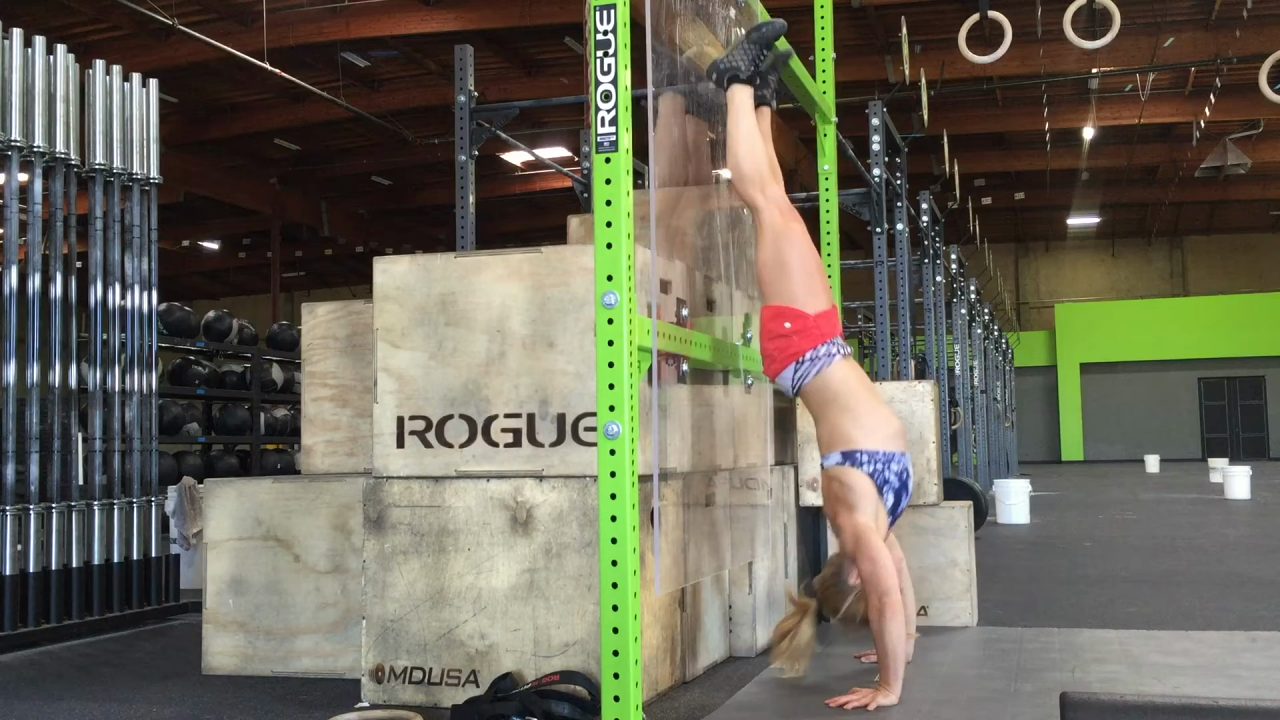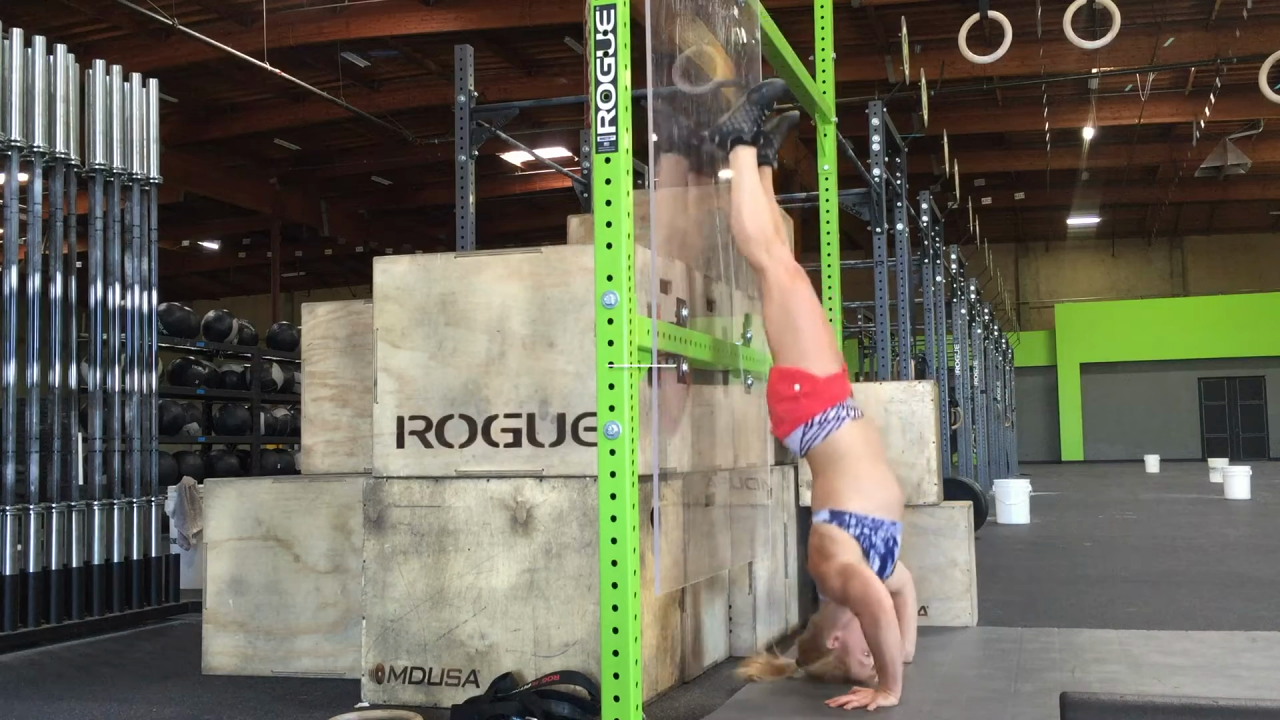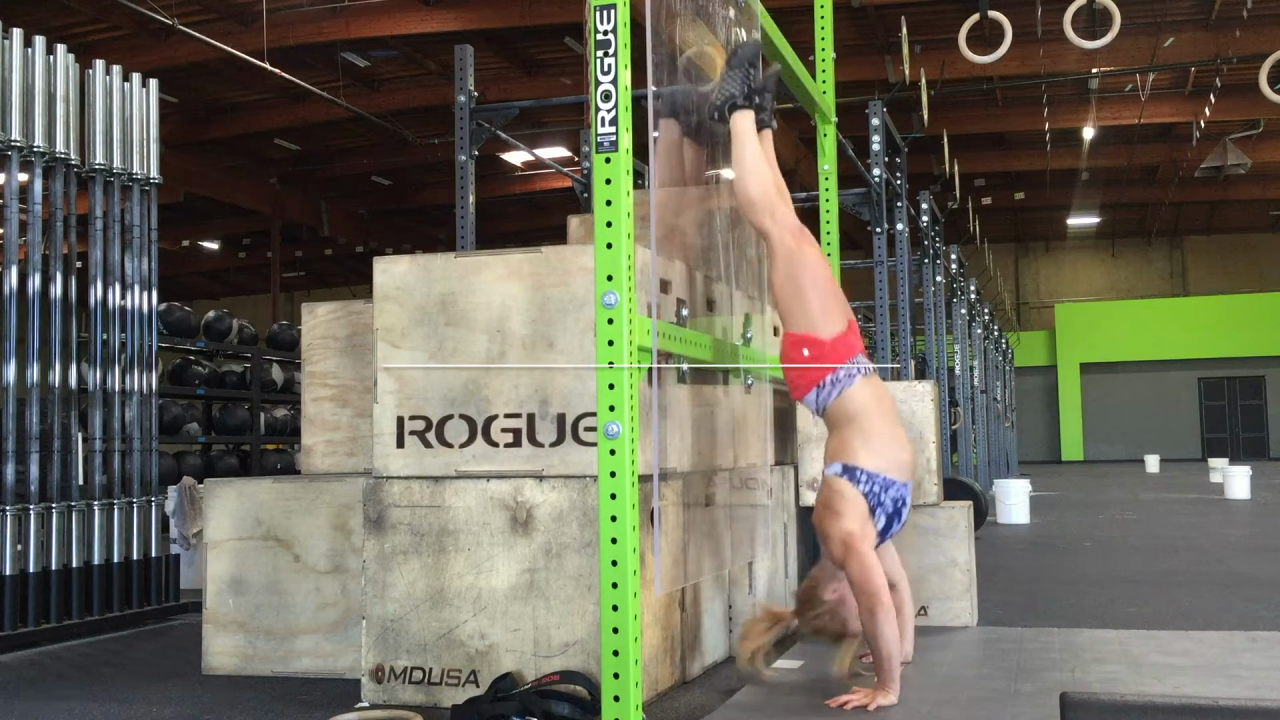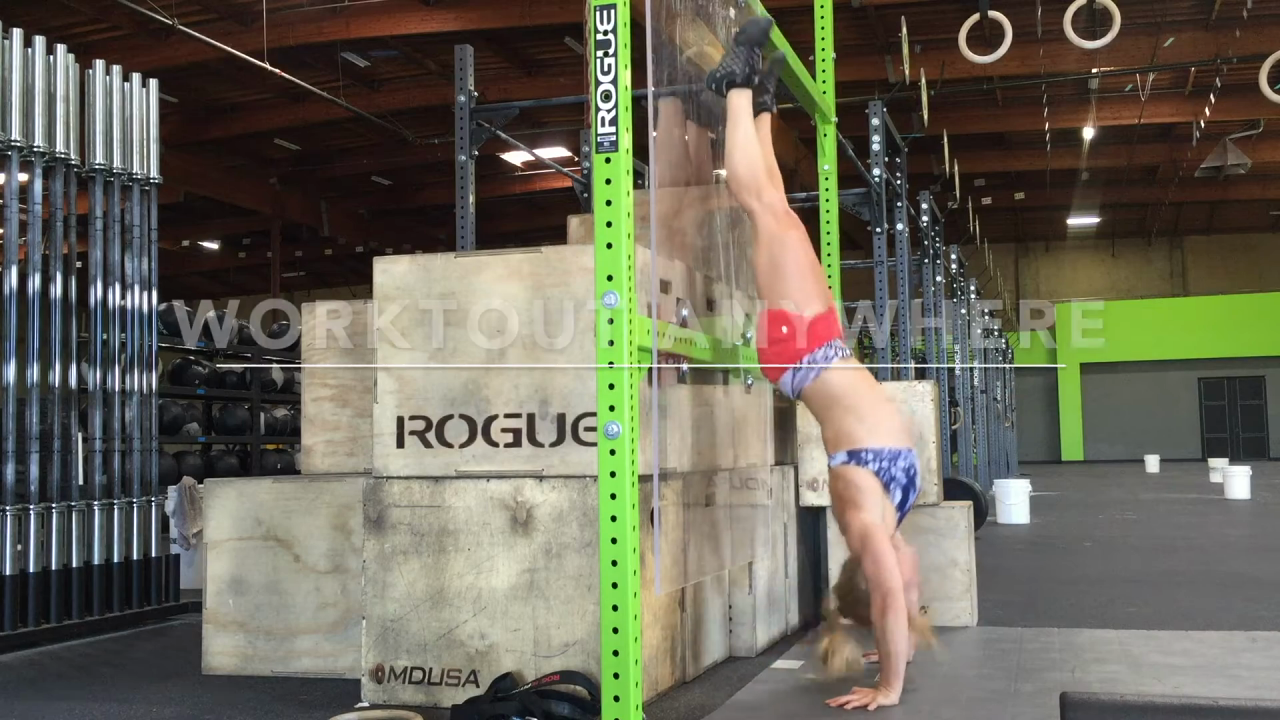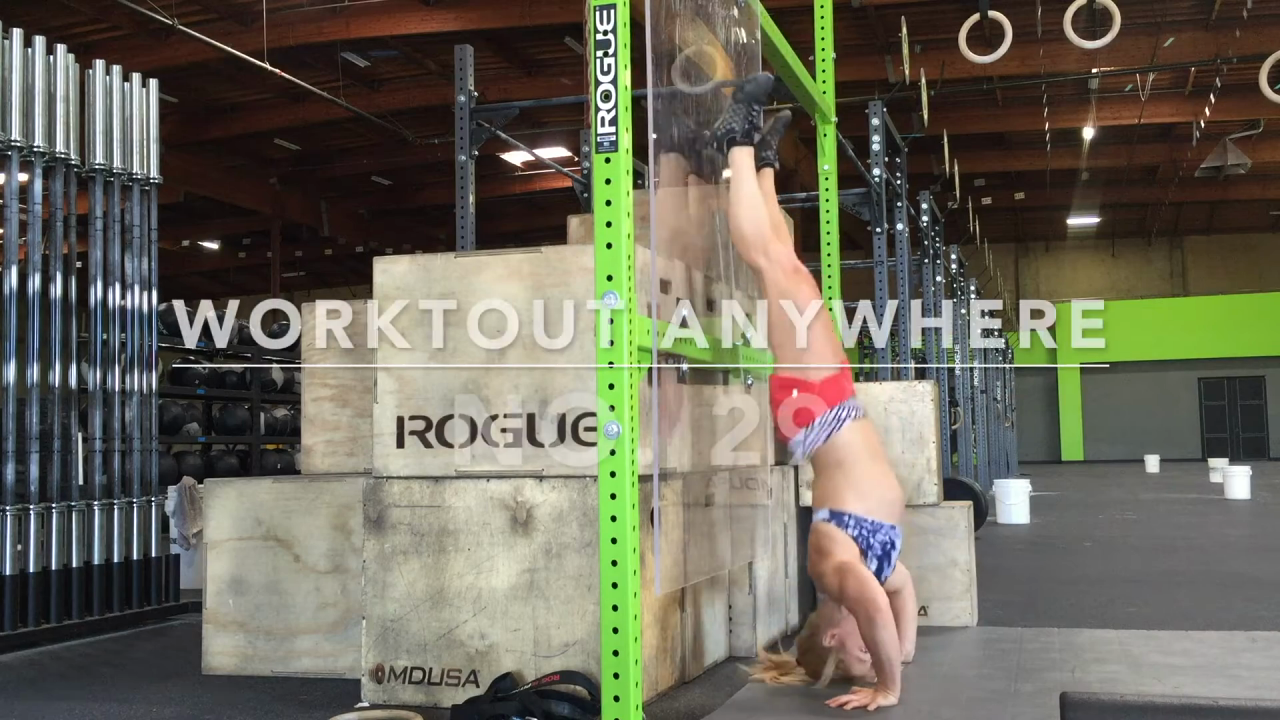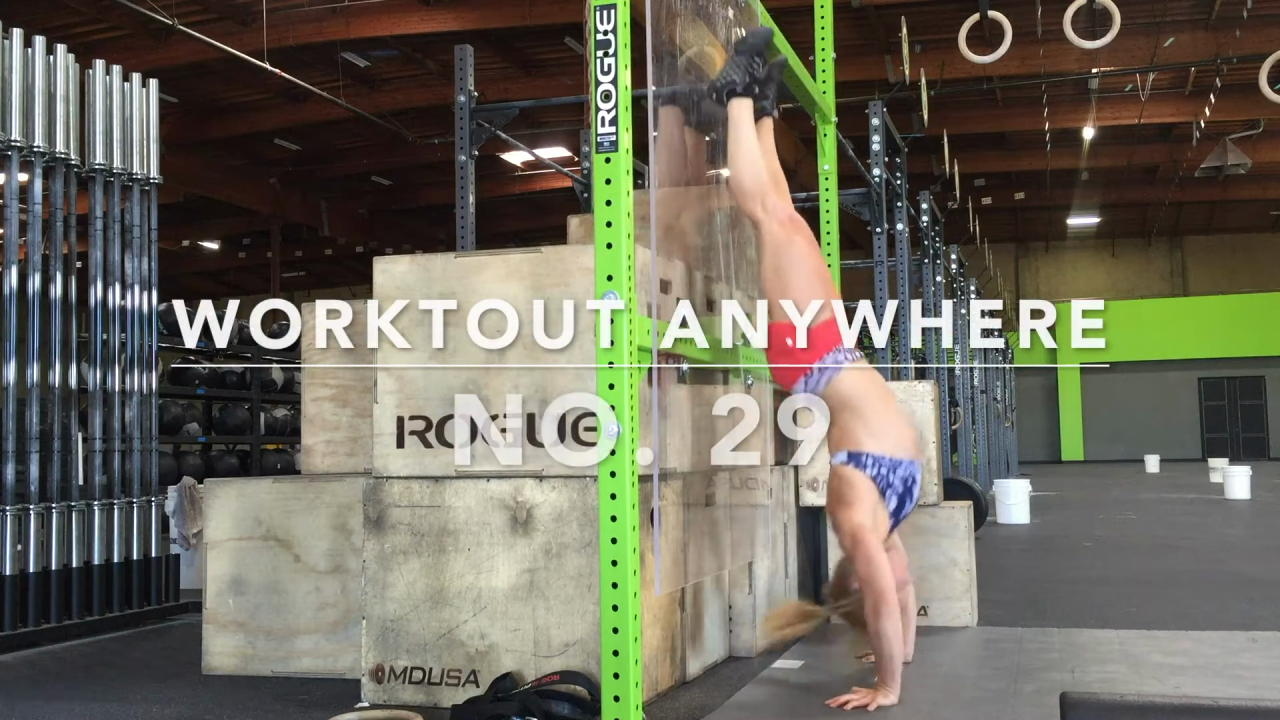
dt=0.3s
person 1, frame 1
left shoulder: (863, 512)
right shoulder: (857, 512)
left wrist: (896, 663)
right wrist: (889, 686)
left hip: (813, 347)
right hip: (805, 347)
left knee: (772, 204)
right knee: (768, 202)
left ankle: (755, 91)
right ankle: (741, 79)
person 1, frame 2
right shoulder: (837, 560)
left wrist: (895, 673)
left hip: (820, 402)
right hip: (814, 402)
left knee: (774, 260)
right knee: (772, 259)
left ankle: (758, 150)
right ankle: (744, 140)
person 1, frame 3
left shoulder: (858, 519)
right shoulder: (846, 519)
left wrist: (897, 660)
right wrist: (887, 688)
left hip: (836, 363)
right hip: (827, 361)
left knee: (781, 224)
right knee: (777, 224)
left ankle: (755, 112)
right ankle: (742, 107)
person 1, frame 4
left shoulder: (872, 506)
right shoulder: (865, 508)
right wrist: (889, 688)
left hip: (810, 349)
right hip: (801, 350)
left knee: (773, 213)
right knee: (767, 210)
left ankle: (755, 95)
right ankle: (740, 83)
person 1, frame 5
right shoulder: (838, 561)
left wrist: (896, 671)
right wrist: (888, 687)
left hip: (825, 400)
right hip: (815, 400)
left knee: (779, 263)
right knee: (774, 263)
left ankle: (759, 151)
right ankle: (744, 140)
person 1, frame 6
left shoulder: (866, 506)
right shoulder: (859, 509)
right wrist: (888, 686)
left hip: (823, 352)
right hip: (815, 351)
left knee: (779, 217)
right knee: (773, 215)
left ankle: (756, 101)
right ankle: (741, 94)
